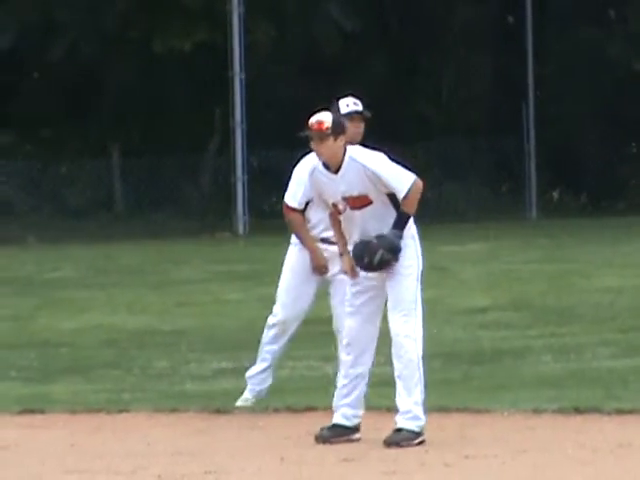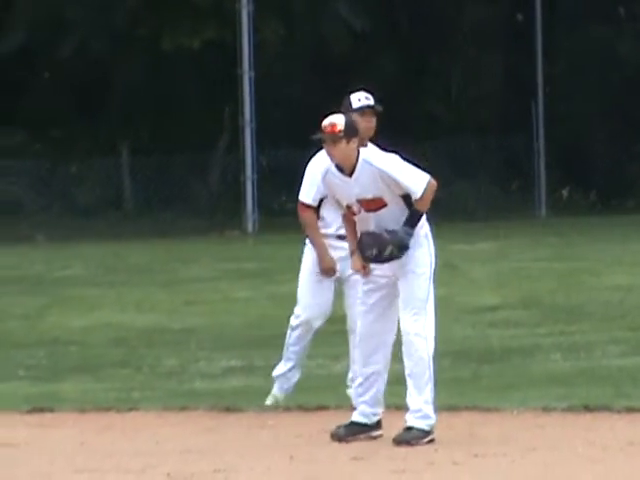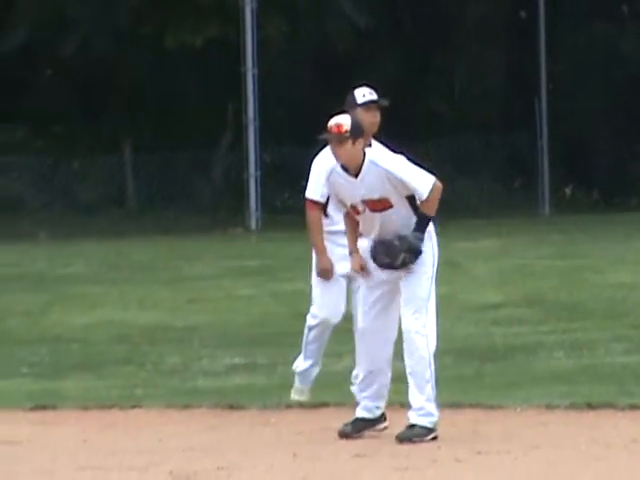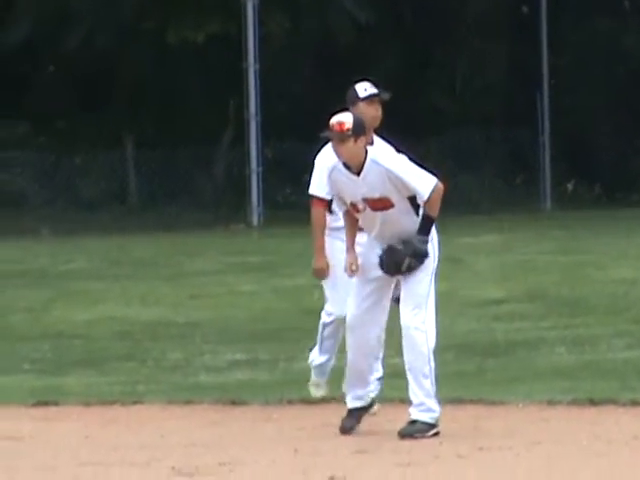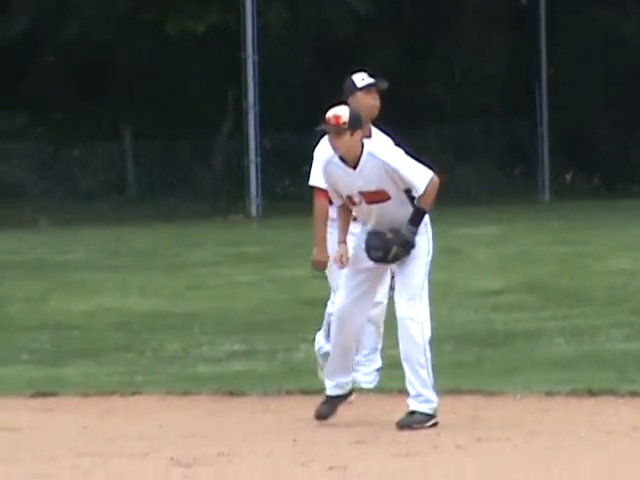
dt=0.1s
person 1, frame 1
left shoulder: (368, 162)
right shoulder: (317, 175)
left elbow: (414, 185)
left wrist: (398, 229)
right wrist: (343, 252)
left hip: (398, 249)
left knee: (404, 332)
right knee: (355, 335)
left ankle: (412, 422)
right ankle: (346, 419)
person 1, frame 2
left shoulder: (382, 164)
right shoulder: (330, 177)
left elbow: (428, 185)
left wrist: (409, 228)
right wrist: (355, 252)
left hip: (412, 247)
left knee: (414, 329)
right knee: (369, 332)
left ankle: (421, 421)
right ankle: (366, 417)
person 1, frame 3
left shoulder: (388, 165)
right shoulder: (334, 177)
left elbow: (434, 187)
left wrist: (418, 232)
right wrist: (354, 252)
left knee: (415, 327)
right knee: (369, 329)
left ankle: (424, 419)
right ankle: (370, 411)
person 1, frame 4
left shoulder: (389, 165)
right shoulder: (335, 173)
left elbow: (436, 188)
left wrist: (422, 234)
right wrist: (350, 250)
left hip: (416, 244)
right hip: (377, 245)
left knee: (414, 324)
right knee: (358, 320)
left ankle: (426, 414)
right ankle: (359, 399)
person 1, frame 5
left shoulder: (386, 158)
right shoulder: (331, 166)
left elbow: (431, 182)
left wrist: (413, 225)
right wrist: (341, 242)
left hip: (409, 235)
right hip: (371, 236)
left knee: (410, 315)
right knee: (346, 310)
left ankle: (424, 405)
right ankle: (337, 388)
person 2, frame 1
right shoulder: (312, 165)
right elbow: (291, 211)
right wrist: (313, 251)
right hip: (308, 249)
right knee: (284, 316)
right ankle: (256, 384)
person 2, frame 2
right shoulder: (324, 162)
right elbow: (305, 210)
right wrist: (321, 254)
right hip: (324, 247)
right knee: (308, 315)
right ankle: (283, 383)
person 2, frame 3
right shoulder: (329, 158)
right elbow: (313, 208)
right wrist: (321, 255)
right hip: (334, 244)
right knee: (325, 314)
right ankle: (304, 375)
person 2, frame 4
left shoulder: (387, 152)
right shoulder: (333, 153)
right elbow: (319, 206)
right wrist: (319, 254)
right hip: (341, 241)
right knee: (340, 311)
right ankle: (322, 365)
person 2, frame 5
left shoulder: (385, 143)
right shoulder: (332, 144)
right elbow: (320, 197)
right wrist: (319, 245)
right hip: (342, 232)
left knee: (375, 305)
left ankle: (366, 377)
right ankle: (326, 346)
